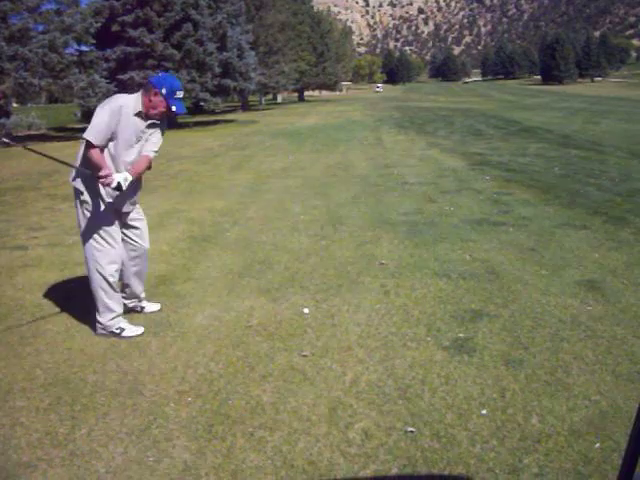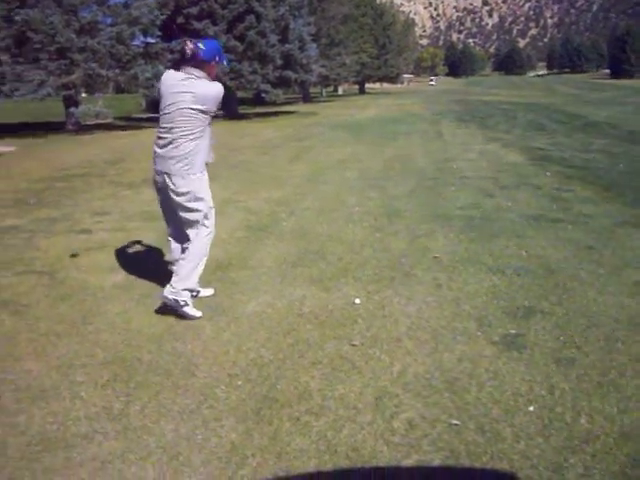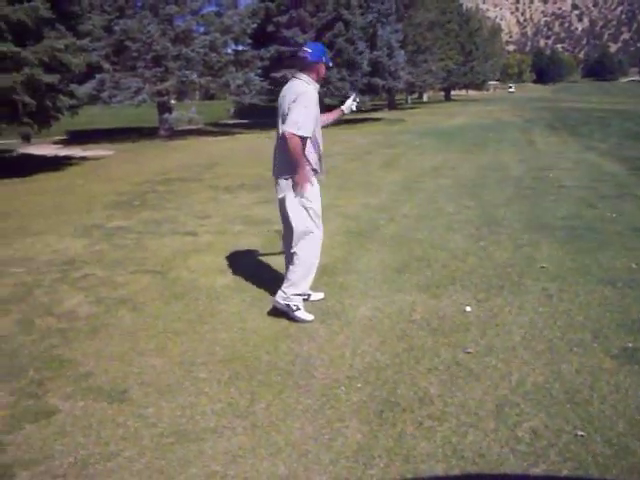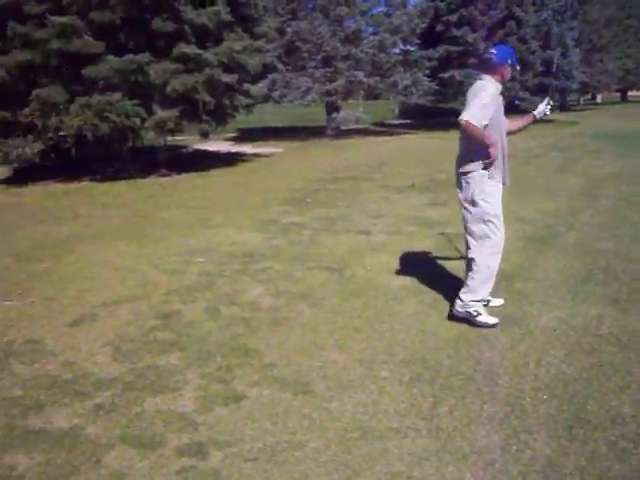
dt=1s
person 1, frame 1
left shoulder: (158, 122)
right shoulder: (117, 105)
left elbow: (146, 158)
right elbow: (91, 147)
left wrist: (125, 178)
right wrist: (106, 170)
left hip: (124, 194)
right hip: (94, 192)
left knee: (138, 247)
right knee: (107, 255)
left ankle: (131, 299)
right ankle: (109, 320)
person 1, frame 2
left shoulder: (168, 79)
right shoulder: (214, 91)
left wrist: (189, 57)
right wrist: (196, 57)
left hip: (163, 168)
right hip: (187, 171)
left knee: (179, 230)
right knee: (202, 228)
left ankle: (186, 283)
right ankle: (177, 291)
person 1, frame 3
left shoulder: (293, 87)
right shoulder: (306, 92)
right elbow: (292, 134)
left wrist: (342, 110)
right wrist: (302, 169)
left hip: (287, 173)
right hip: (298, 174)
left knee: (296, 233)
right knee: (309, 234)
left ankle: (296, 288)
right ankle: (289, 296)
person 1, frame 4
left shoulder: (486, 90)
right shoulder: (487, 91)
left elbow: (502, 126)
right elbow: (467, 122)
left wrist: (535, 115)
right wrist: (490, 144)
left hip: (481, 175)
right hip: (481, 175)
left knee: (481, 237)
right knee: (490, 239)
left ankle: (476, 293)
right ankle: (469, 303)
